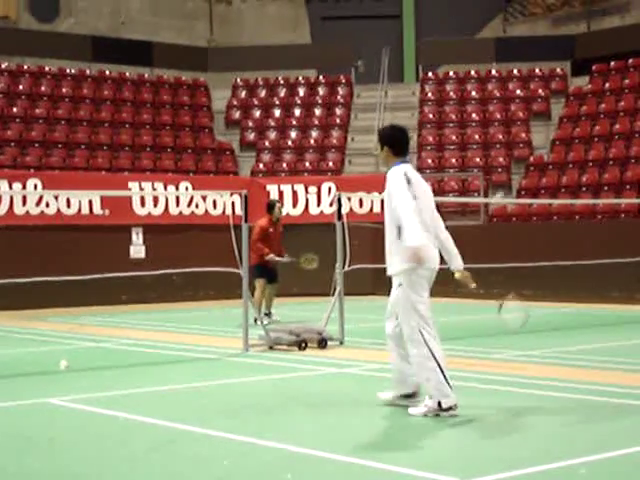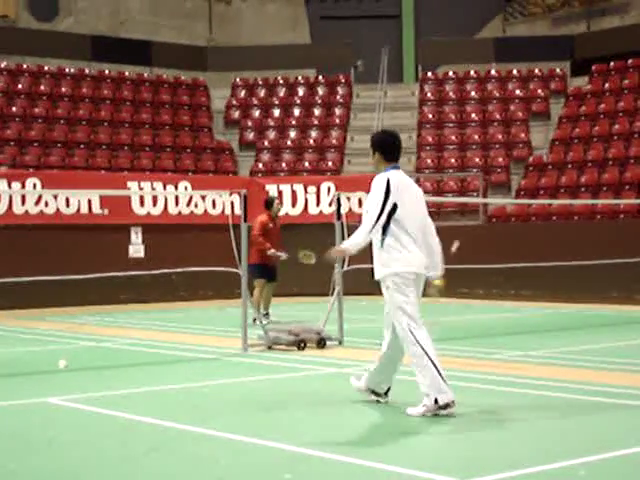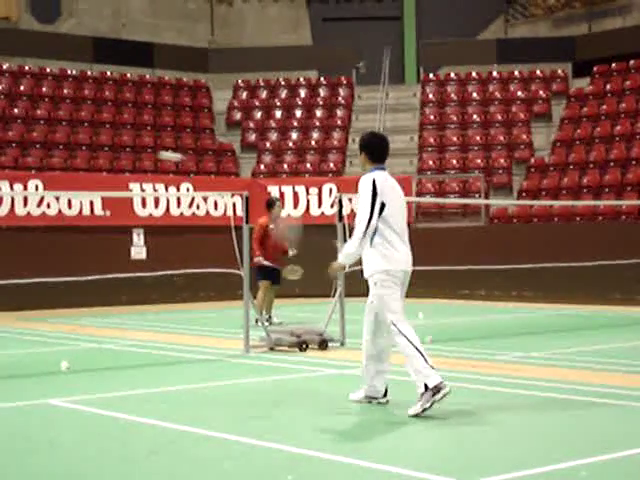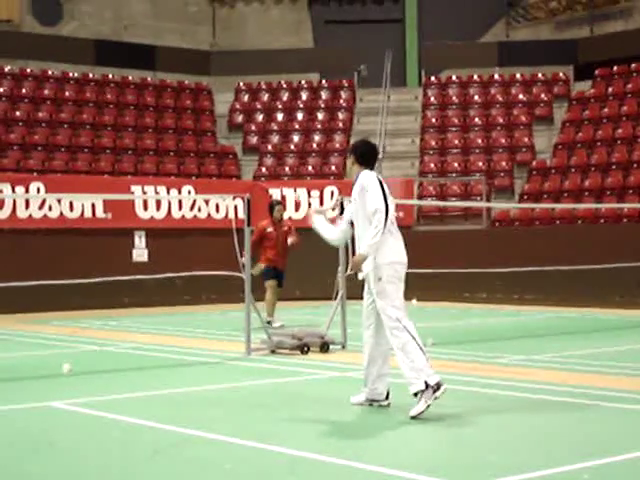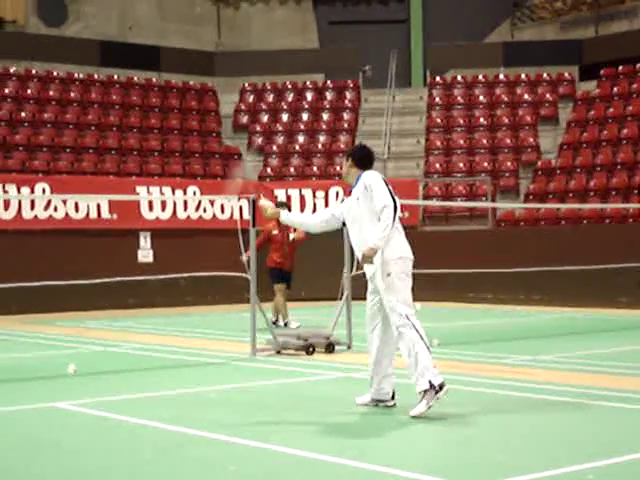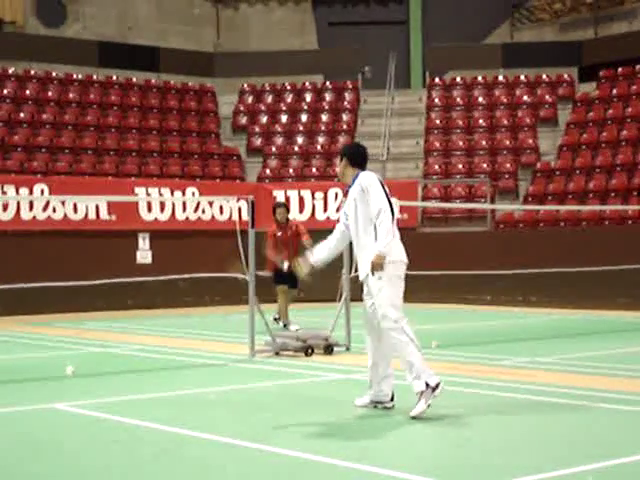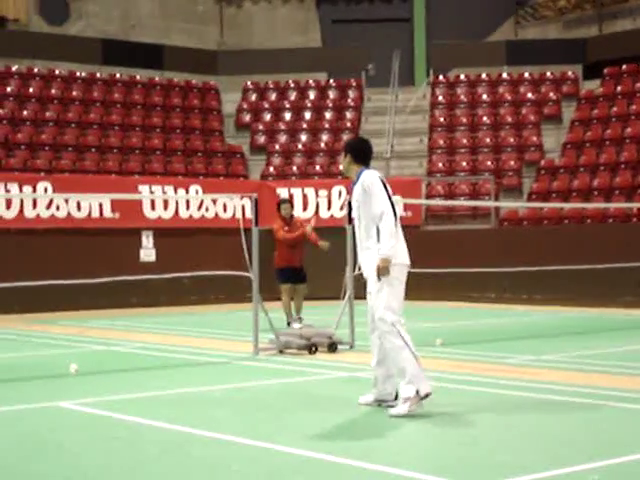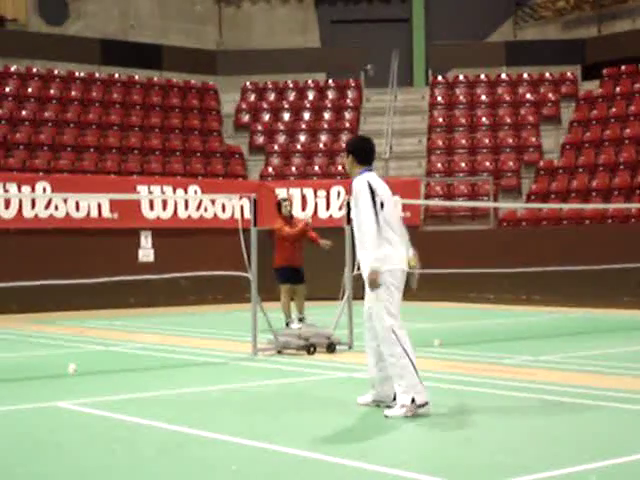
dt=0.2s
person 1, frame 1
left shoulder: (398, 174)
right shoulder: (415, 179)
left elbow: (407, 212)
right elbow: (438, 227)
left wrist: (415, 245)
right wrist: (458, 266)
left hip: (412, 265)
right hip: (412, 265)
left knee: (417, 330)
right knee: (396, 325)
left ankle: (442, 398)
right ankle: (406, 387)
person 1, frame 2
left shoulder: (384, 181)
right shoulder: (411, 185)
left elbow: (373, 221)
right elbow: (430, 232)
left wrist: (347, 247)
right wrist: (436, 271)
left hip: (398, 269)
right hip: (414, 267)
left knee: (410, 330)
right knee: (395, 329)
left ankle: (439, 396)
right ankle: (377, 384)
person 1, frame 3
left shoulder: (369, 181)
right shoulder: (390, 184)
left elbow: (366, 227)
left wrist: (343, 259)
right wrist: (351, 253)
left hip: (386, 267)
right hip: (388, 266)
left knee: (396, 324)
right knee: (374, 327)
left ankle: (430, 384)
right ankle: (374, 388)
person 1, frame 4
left shoulder: (368, 180)
right shoulder: (356, 200)
left elbow: (382, 217)
right elbow: (339, 235)
left wrist: (363, 253)
right wrist: (316, 220)
left hip: (386, 264)
right hip: (376, 267)
left knee: (396, 323)
right knee: (374, 328)
left ankle: (426, 383)
right ankle: (376, 390)
person 1, frame 5
left shoulder: (372, 179)
right shoulder: (350, 203)
left elbow: (390, 209)
right elbow: (317, 222)
left wrist: (374, 245)
right wrist: (280, 214)
left hip: (391, 260)
right hip: (377, 267)
left knee: (402, 318)
right knee: (379, 327)
left ankle: (430, 381)
right ankle: (382, 391)
person 1, frame 6
left shoulder: (369, 180)
right shoulder: (350, 200)
left elbow: (386, 212)
right elbow: (337, 240)
left wrist: (381, 251)
right wrist: (310, 260)
left hip: (386, 263)
right hip: (371, 270)
left knee: (391, 322)
right knee: (373, 330)
left ankle: (427, 381)
right ankle: (381, 393)
person 1, frame 7
left shoulder: (371, 179)
right shoulder: (359, 188)
left elbow: (389, 215)
left wrist: (385, 255)
right wrist: (377, 259)
left hip: (388, 265)
right hip: (376, 268)
left knee: (388, 324)
right knee: (378, 328)
left ankle: (416, 387)
right ankle: (385, 391)
person 1, frame 8
left shoulder: (364, 183)
right shoulder: (374, 182)
left elbow: (373, 225)
right elbow: (397, 223)
left wrist: (374, 264)
right wrist: (409, 252)
left hip: (384, 268)
right hip: (382, 268)
left knee: (388, 329)
right knee: (374, 332)
left ankle: (414, 396)
right ankle: (383, 393)
person 2, frame 1
left shoulder: (278, 224)
right shoulder: (262, 224)
right elbow: (255, 242)
left wrist: (283, 255)
right wrist: (266, 253)
left hip: (272, 262)
right hip: (259, 261)
left knee: (272, 286)
right knee: (260, 286)
left ankle: (267, 312)
right ankle: (258, 316)
person 2, frame 2
left shoulder: (275, 221)
right shoulder: (262, 220)
right elbow: (256, 237)
left wrist: (280, 252)
right wrist: (268, 248)
left hip: (271, 260)
right hip: (259, 260)
left knee: (270, 285)
right knee: (260, 285)
left ankle: (265, 313)
right ankle: (257, 316)
person 2, frame 3
left shoulder: (279, 223)
right shoulder: (263, 222)
left elbow: (282, 241)
right elbow: (256, 240)
left wrist: (288, 250)
right wrist: (258, 255)
left hip: (275, 263)
right hip: (263, 262)
left knee: (272, 288)
right knee: (264, 287)
left ankle: (268, 316)
right ankle: (259, 317)
person 2, frame 4
left shoulder: (287, 225)
right shoulder: (264, 225)
left elbow: (295, 239)
right elbow: (254, 241)
left wrist: (292, 241)
left hip: (280, 264)
right hip: (267, 263)
left knee: (276, 290)
right knee: (271, 287)
left ankle: (270, 318)
right ankle: (271, 318)
person 2, frame 5
right shoulder: (271, 228)
left elbow: (302, 236)
right elbow: (259, 243)
left wrist: (295, 236)
right wrist: (249, 255)
left hip: (288, 266)
right hip: (275, 265)
left knee: (282, 293)
right knee: (280, 291)
left ankle: (275, 319)
right ankle: (286, 320)
person 2, frame 6
left shoulder: (295, 225)
right shoulder: (273, 231)
left elbow: (304, 235)
right elbow: (270, 250)
left wrist: (306, 242)
right wrist: (278, 261)
left hip: (292, 267)
right hip: (279, 267)
left knee: (291, 294)
right knee: (283, 292)
left ankle: (278, 316)
right ankle: (286, 322)
person 2, frame 7
left shoulder: (299, 222)
right shoulder: (278, 226)
left elbow: (309, 233)
right elbow: (288, 239)
left wrist: (319, 242)
right wrist: (303, 231)
left hip: (298, 263)
right hip: (284, 264)
left knee: (302, 290)
right knee: (286, 291)
left ankle: (298, 316)
right ankle: (290, 320)
person 2, frame 8
left shoulder: (297, 222)
right shoulder: (279, 225)
left elbow: (308, 232)
right elbow: (292, 234)
left wrist: (319, 241)
right wrist: (305, 224)
left hip: (297, 263)
right hip: (283, 264)
left knee: (301, 290)
right knee: (286, 291)
left ankle: (301, 316)
right ankle: (289, 320)
